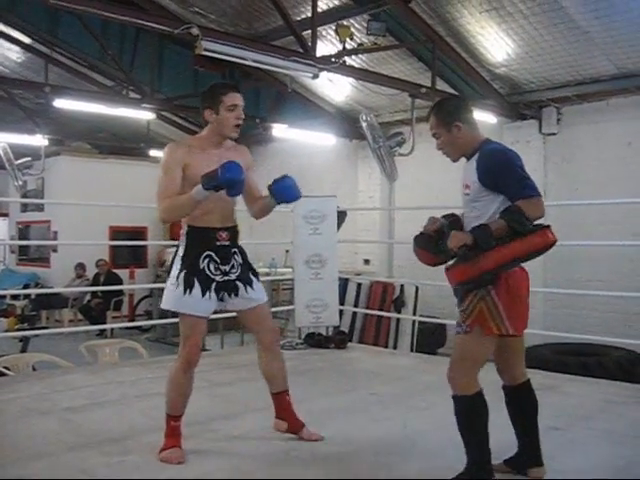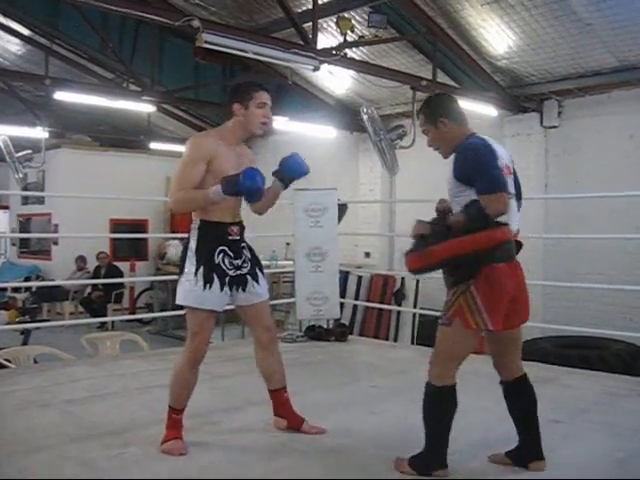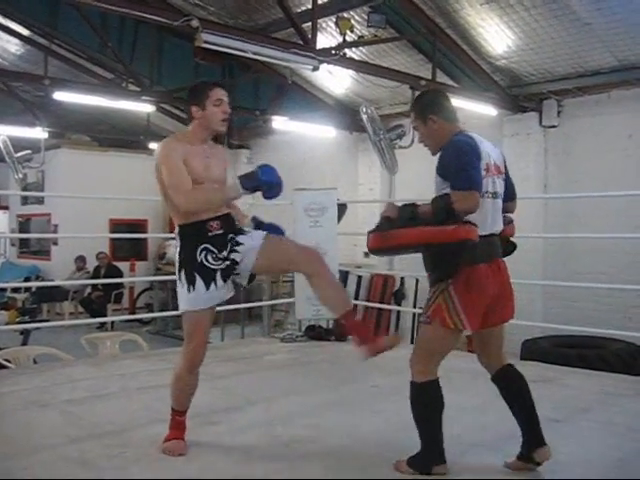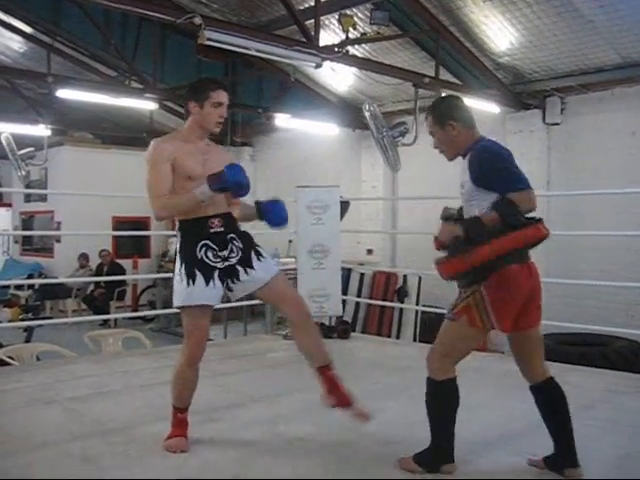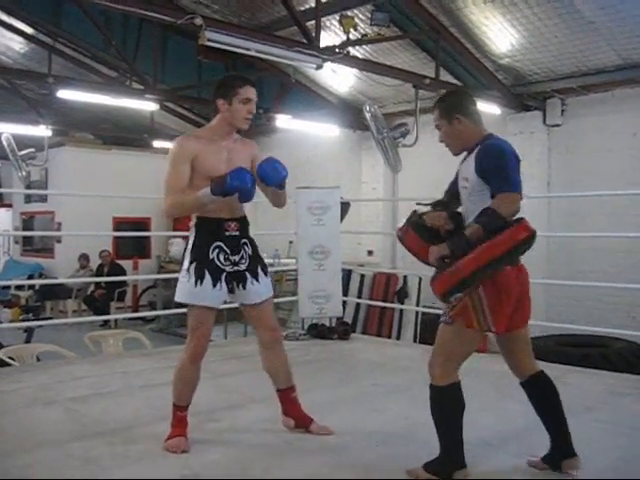
dt=0.3s
person 1, frame 1
left shoulder: (496, 157)
right shoulder: (476, 162)
left elbow: (534, 207)
left wrist: (476, 237)
right wrist: (449, 224)
left hip: (496, 282)
right hip: (497, 280)
left knee: (460, 376)
right knee: (512, 373)
person 1, frame 2
left shoulder: (470, 151)
right shoulder: (496, 151)
left elbow: (496, 204)
left wrist: (439, 225)
right wrist: (455, 207)
left hip: (480, 274)
right hip: (507, 269)
left knee: (441, 368)
right knee: (508, 367)
person 1, frame 3
left shoulder: (457, 148)
right shoulder: (491, 150)
left elbow: (466, 202)
right elbow: (509, 204)
left hip: (461, 272)
right hip: (492, 266)
left knee: (422, 364)
right knee: (494, 360)
left ankle: (431, 459)
right ankle: (534, 444)
person 1, frame 4
left shoulder: (486, 153)
right shoulder: (487, 155)
left elbow: (525, 202)
left wrist: (464, 229)
right wrist: (462, 224)
left hip: (496, 276)
right hip: (520, 272)
left knee: (439, 362)
right knee: (535, 371)
person 1, frame 5
left shoulder: (495, 150)
right shoulder: (470, 160)
left elbow: (508, 205)
right elbow: (451, 203)
left wrist: (453, 246)
right wrist: (438, 216)
left hip: (487, 277)
right hip: (506, 273)
left knee: (441, 367)
right knee: (524, 365)
person 2, frame 1
left shoulder: (241, 155)
right shoulder: (178, 152)
left elbow: (255, 208)
right elbow: (165, 212)
left wrist: (275, 196)
right wrist: (204, 187)
left hip: (232, 251)
right hip: (197, 252)
left knee: (269, 336)
right knee: (190, 353)
left ankle: (285, 417)
right ankle: (172, 436)
person 2, frame 2
left shoulder: (246, 155)
right shoulder: (203, 144)
right elbow: (176, 202)
left wrist: (281, 182)
right wrist: (223, 188)
left hip: (239, 247)
right hip: (208, 248)
left knee: (266, 334)
right knee: (197, 347)
left ankle: (284, 413)
right ankle: (173, 428)
person 2, frame 3
left shoulder: (218, 153)
right shoulder: (170, 149)
right elbow: (188, 203)
left wrist: (249, 223)
right wrist: (243, 184)
left hip: (233, 236)
right hip: (196, 248)
left knee: (311, 259)
right knee: (195, 350)
left ankle: (366, 338)
right ankle: (176, 428)
person 2, frame 4
left shoulder: (219, 152)
right shoulder: (162, 149)
right elbow: (160, 210)
left wrist: (257, 209)
right wrist: (209, 187)
left hip: (236, 238)
right hip: (197, 245)
left knee: (297, 310)
right knee: (195, 346)
left ankle: (335, 392)
right ankle: (179, 425)
person 2, frame 5
left shoulder: (250, 149)
right shoulder: (189, 145)
left elbow: (279, 202)
right elbow: (171, 206)
left wrist: (277, 183)
right wrist: (212, 190)
left hip: (243, 243)
right hip: (208, 244)
left knee: (271, 332)
right knee: (197, 344)
left ankle: (292, 412)
right ankle: (178, 425)
